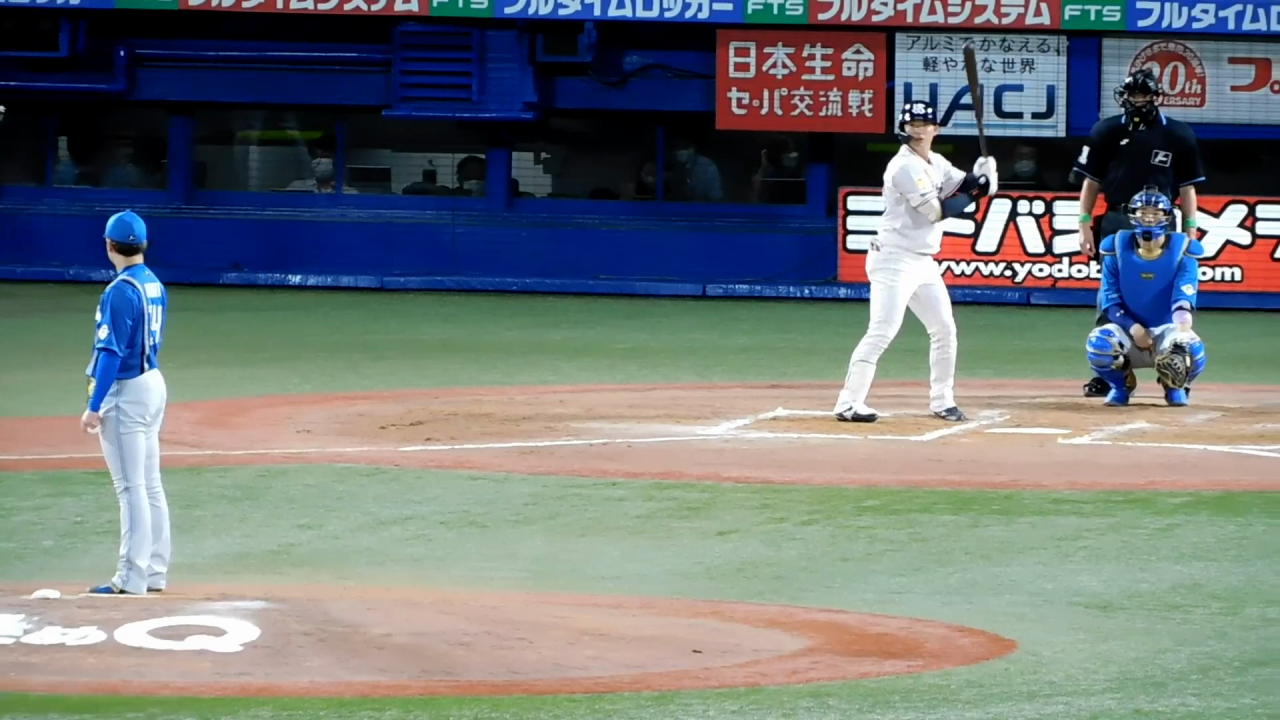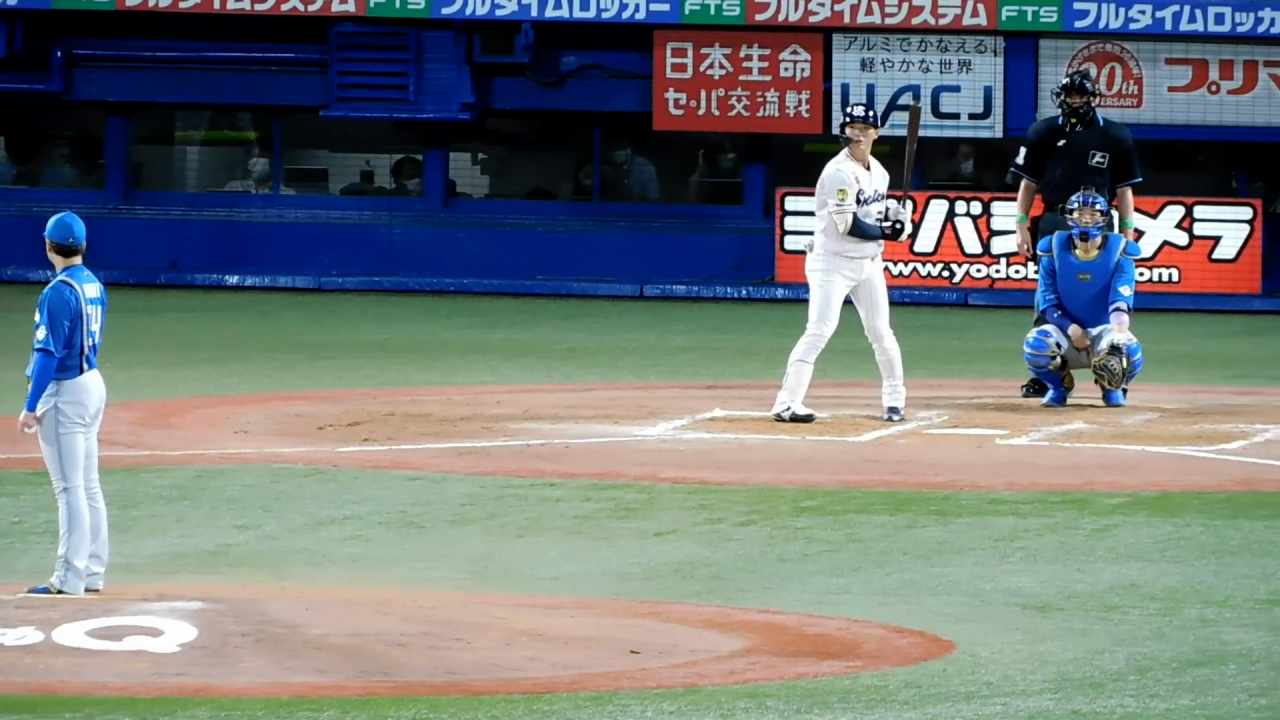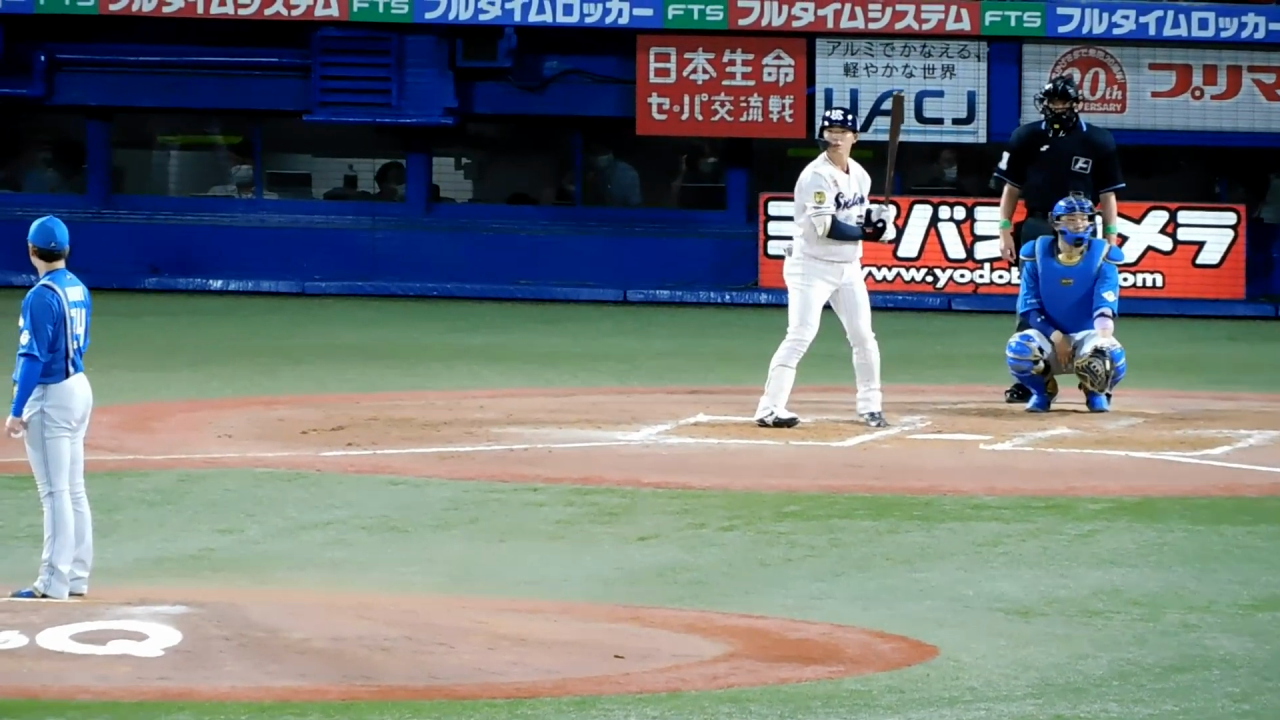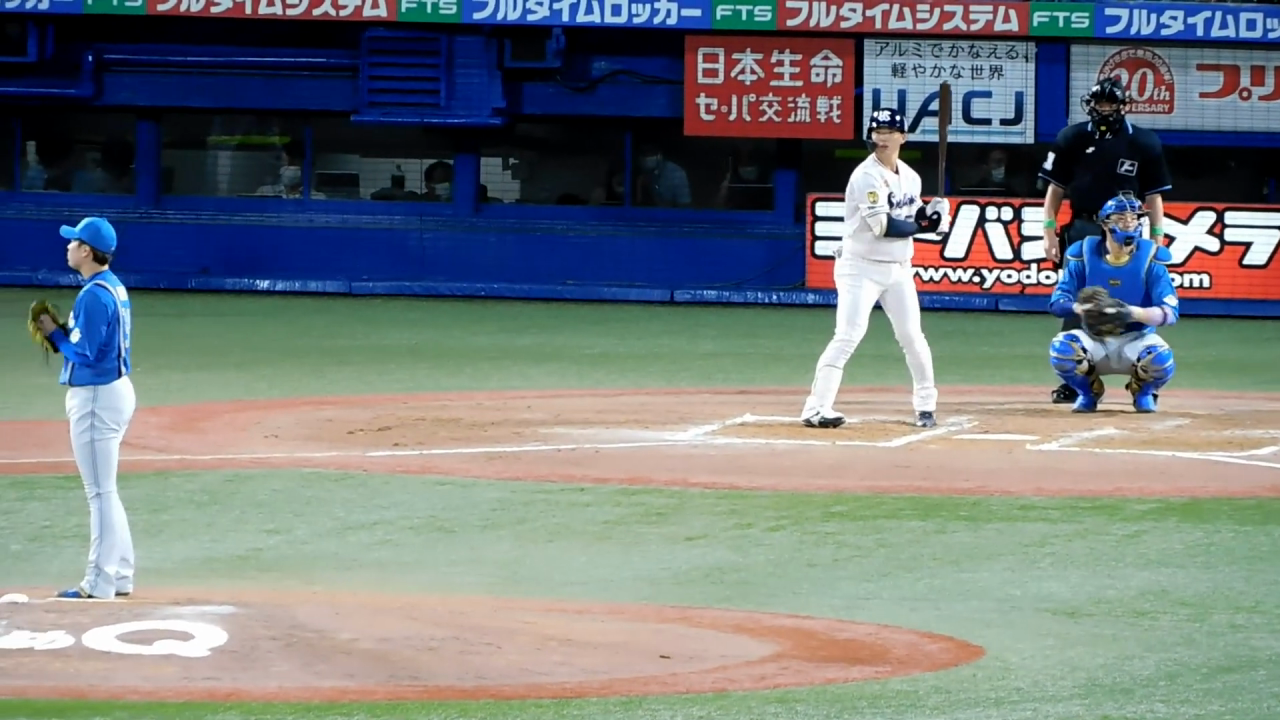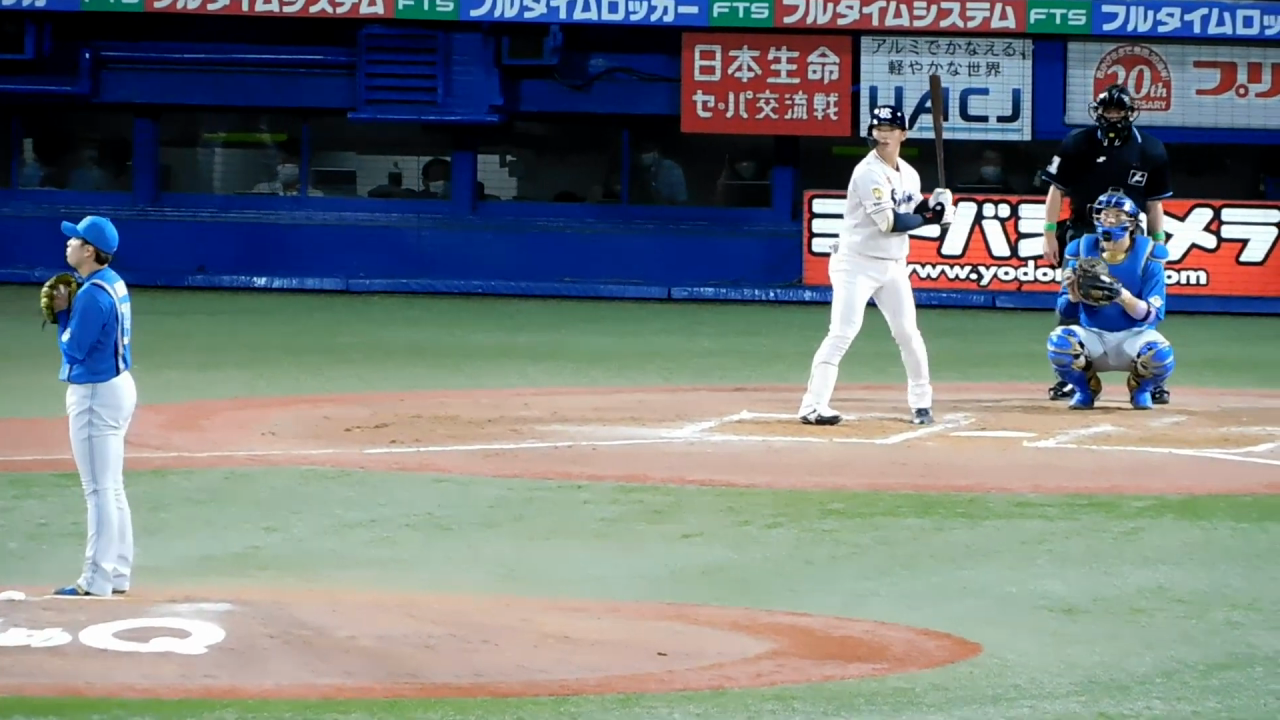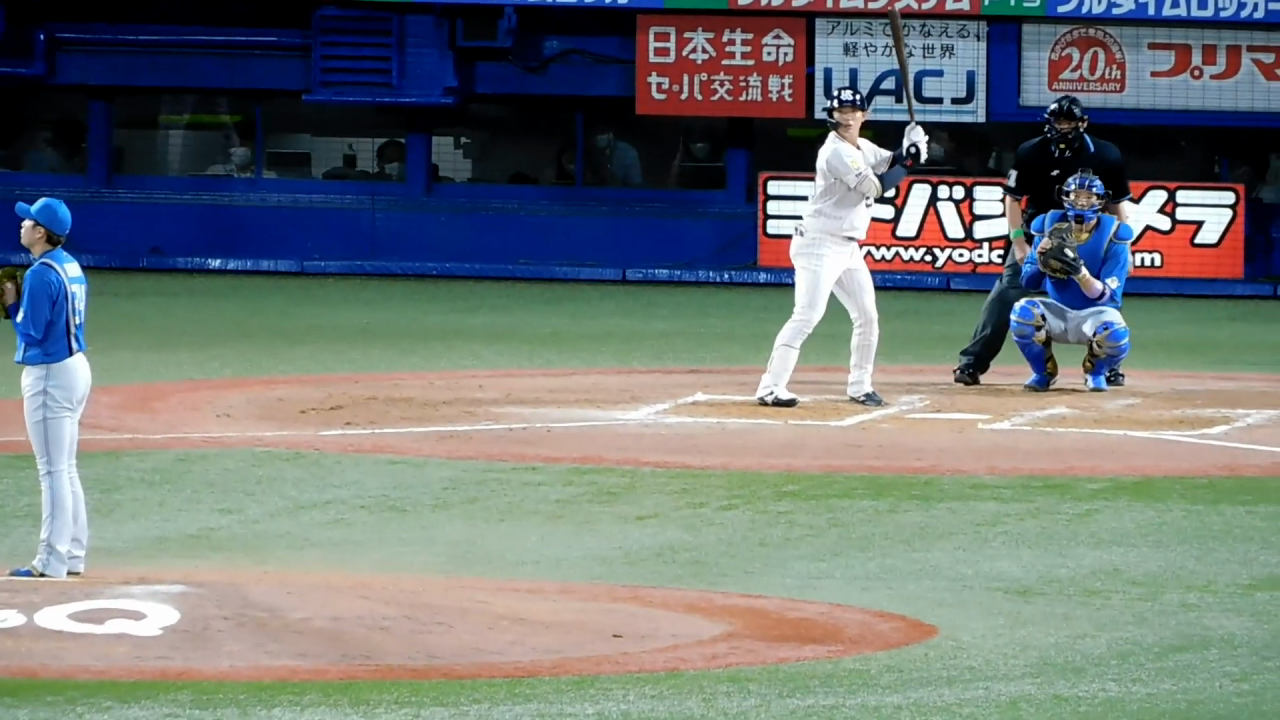
dt=0.5s
person 1, frame 1
left shoulder: (120, 290)
right shoulder: (154, 284)
left elbow: (111, 353)
left wrist: (94, 406)
left hip: (126, 392)
right hip: (152, 383)
left knee: (130, 487)
right knee: (149, 484)
left ankle: (133, 578)
right ankle: (154, 570)
person 1, frame 2
left shoulder: (59, 291)
right shoulder: (95, 285)
left elbow: (49, 353)
left wrist: (31, 406)
left hip: (65, 392)
right hip: (92, 384)
left knee: (69, 488)
right knee: (88, 485)
left ankle: (70, 578)
right ankle: (92, 571)
person 1, frame 3
left shoulder: (41, 296)
right shoulder: (79, 289)
left elbow: (33, 358)
left wrist: (17, 410)
left hip: (51, 396)
right hip: (78, 388)
left knee: (54, 492)
right knee: (73, 489)
left ankle: (54, 582)
right ankle: (75, 575)
person 1, frame 4
left shoulder: (93, 295)
right shoulder: (112, 287)
left elbow: (82, 353)
left wrist: (53, 333)
right wrist: (60, 331)
left hip: (96, 397)
right hip: (114, 391)
left knee: (100, 492)
right knee: (106, 491)
left ankle: (100, 583)
right ankle: (120, 574)
person 1, frame 5
left shoulder: (92, 294)
right shoulder: (112, 282)
left elbow: (73, 351)
left wrist: (63, 312)
right wrist: (67, 310)
left hip: (96, 394)
right hip: (116, 387)
left knee: (98, 489)
right knee: (111, 488)
left ankle: (97, 581)
right ankle: (117, 572)
person 1, frame 6
left shoulder: (41, 273)
right shoulder: (69, 265)
left elbow: (30, 333)
left wrist: (11, 306)
right wrist: (19, 303)
left hip: (50, 375)
right hip: (73, 368)
left knee: (52, 470)
right knee: (65, 469)
left ankle: (52, 562)
right ankle: (71, 554)
person 2, frame 1
left shoulder: (1178, 135)
right shoulder: (1106, 131)
left elbow: (1187, 189)
right elbow: (1091, 182)
left wrist: (1190, 233)
right wrist: (1085, 225)
right hip: (1116, 224)
person 2, frame 2
left shoulder: (1116, 135)
right shoulder: (1043, 131)
left elbow: (1124, 189)
right elbow: (1029, 183)
left wrist: (1127, 233)
right wrist: (1022, 225)
right hip: (1053, 223)
person 2, frame 3
left shoulder: (1099, 141)
right shoulder: (1026, 137)
left elbow: (1107, 195)
right elbow: (1011, 188)
left wrist: (1110, 239)
right wrist: (1005, 230)
right hip: (1037, 229)
person 2, frame 4
left shoulder: (1145, 142)
right shoulder: (1071, 138)
left elbow: (1153, 196)
right elbow: (1056, 188)
left wrist: (1157, 239)
right wrist: (1050, 230)
right hip: (1082, 230)
person 2, frame 5
left shoulder: (1151, 150)
right shoulder: (1077, 142)
left elbow: (1154, 202)
right elbow: (1057, 190)
left wrist: (1158, 243)
right wrist: (1050, 234)
right hip: (1084, 234)
person 2, frame 6
left shoulder: (1106, 156)
right shoulder: (1030, 153)
left elbow: (1116, 204)
right elbow: (1013, 199)
right wrist: (1018, 242)
right knee: (1005, 293)
right ankle: (972, 362)
person 3, frame 1
left shoulder: (934, 161)
right shoulder: (905, 166)
left elbow: (962, 185)
right elbow: (937, 211)
left wrist: (982, 174)
right wrist: (974, 192)
left hip: (923, 261)
right hip: (895, 260)
left knee: (944, 329)
right knee: (881, 332)
left ankle: (942, 400)
right ankle: (848, 403)
person 3, frame 2
left shoulder: (879, 172)
right shoulder: (838, 171)
right elbow: (847, 225)
left wrist: (893, 214)
right wrist: (887, 232)
left hip: (869, 263)
right hip: (832, 262)
left knee: (881, 331)
right knee: (819, 331)
left ankle: (894, 399)
right ankle: (786, 403)
person 3, frame 3
left shoulder: (859, 174)
right shoulder: (815, 175)
right elbow: (827, 227)
left wrist: (877, 216)
right wrist: (869, 232)
left hip: (848, 267)
right hip: (811, 266)
left knee: (863, 335)
right knee: (800, 336)
left ankle: (869, 405)
right ankle: (769, 409)
person 3, frame 4
left shoulder: (909, 176)
right shoulder: (865, 176)
left elbow: (913, 215)
right elbow: (883, 226)
left wrist: (932, 213)
right wrist: (926, 226)
left hip: (898, 268)
right hip: (861, 267)
left knee: (912, 336)
right knee: (848, 336)
left ankle: (925, 403)
right ankle: (816, 408)
person 3, frame 5
left shoulder: (908, 173)
right shoulder: (868, 172)
left elbow: (914, 211)
right elbow: (889, 222)
left wrist: (933, 205)
right wrist: (930, 216)
left hip: (893, 265)
right hip: (857, 263)
left knee: (907, 333)
right knee: (842, 333)
left ankle: (920, 400)
right ankle: (812, 406)
person 3, frame 6
left shoulder: (863, 147)
right shoulder: (835, 152)
left elbow: (890, 164)
right elbow: (875, 186)
left wrist: (908, 147)
right wrist: (909, 162)
left hip: (849, 247)
right hip: (819, 244)
left knee: (867, 316)
right knee: (806, 316)
left ankle: (860, 386)
right ankle: (770, 388)
person 4, frame 1
left shoulder: (1182, 250)
right shoulder: (1116, 249)
left elbow: (1184, 301)
right elbow: (1110, 302)
left wrist: (1182, 336)
right wrist: (1135, 330)
left hip: (1167, 330)
right hip: (1128, 330)
left knee: (1193, 351)
right knee: (1098, 343)
left ankle: (1175, 386)
right ankle: (1121, 385)
person 4, frame 2
left shoulder: (1119, 252)
right shoulder: (1054, 250)
left elbow: (1121, 302)
right elbow: (1047, 303)
left wrist: (1119, 338)
right wrist: (1072, 330)
left hip: (1105, 331)
right hip: (1065, 331)
left knee: (1130, 352)
right knee: (1035, 344)
left ankle: (1113, 387)
right ankle: (1058, 385)
person 4, frame 3
left shoulder: (1102, 257)
right shoulder: (1037, 254)
left elbow: (1105, 308)
right elbow: (1028, 308)
left wrist: (1103, 343)
right wrist: (1056, 337)
left hip: (1088, 336)
right hip: (1049, 337)
left knee: (1113, 358)
right knee: (1017, 349)
left ankle: (1096, 391)
right ankle: (1042, 390)
person 4, frame 4
left shoulder: (1150, 259)
right shoulder: (1084, 255)
left elbow: (1170, 312)
right elbow: (1056, 302)
left wrist: (1133, 313)
right wrist: (1078, 307)
left hip: (1136, 339)
right hip: (1094, 340)
left knee: (1161, 359)
right knee: (1060, 348)
left ankle: (1143, 391)
right ankle: (1088, 391)
person 4, frame 5
left shoulder: (1147, 257)
right shoulder: (1082, 252)
left elbow: (1154, 314)
right elbow: (1064, 311)
left wrist: (1122, 295)
right wrist: (1073, 295)
left hip: (1134, 336)
right hip: (1093, 336)
left knee: (1161, 356)
right knee: (1058, 341)
left ankle: (1140, 389)
right ankle: (1086, 389)
person 4, frame 6
left shoulder: (1113, 237)
right shoulder: (1050, 226)
left elbow: (1108, 296)
right elbow: (1027, 283)
left wrist: (1080, 272)
right wrist: (1040, 263)
left hip: (1095, 313)
right hip: (1056, 312)
left knee: (1116, 338)
right knee: (1022, 312)
left ankle: (1095, 371)
right ankle: (1043, 372)
